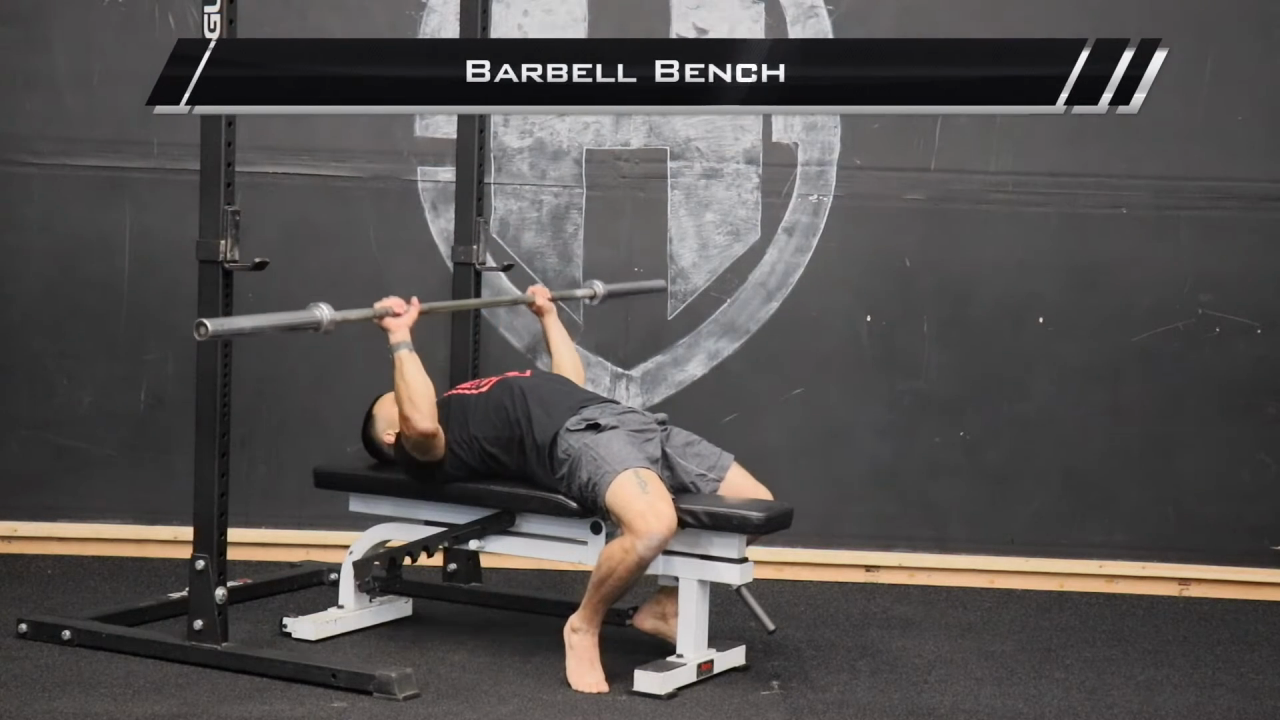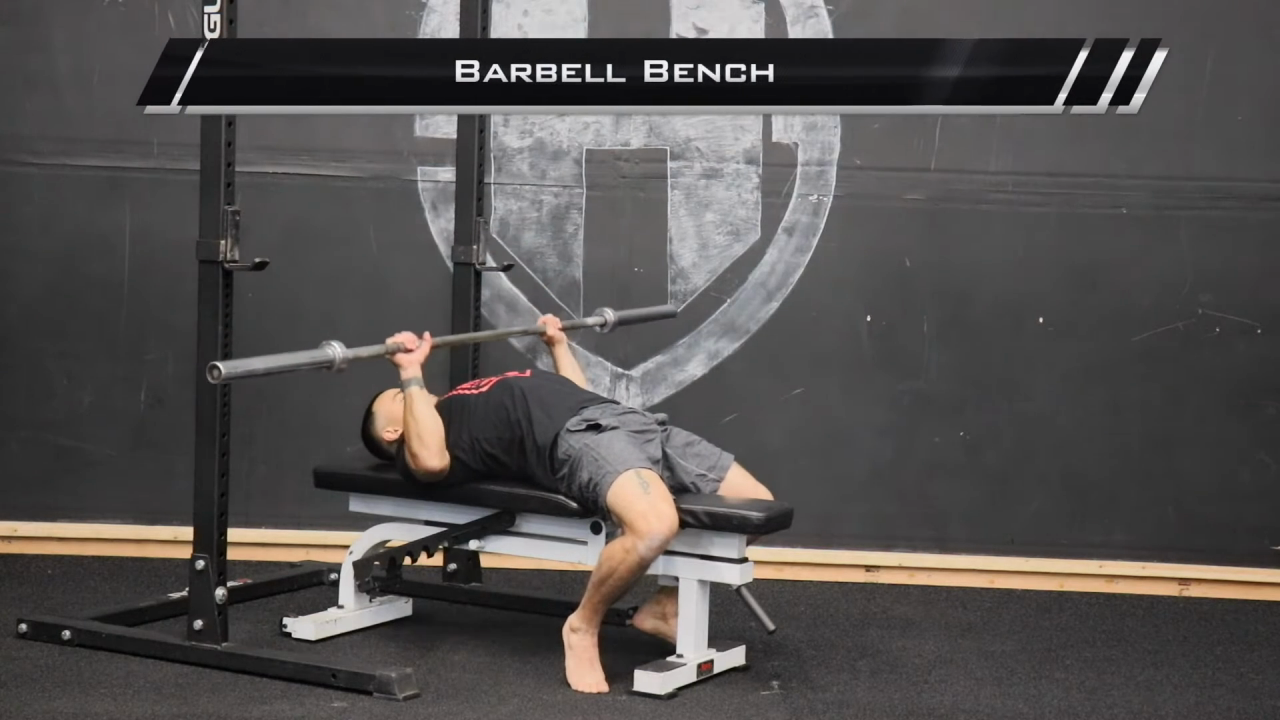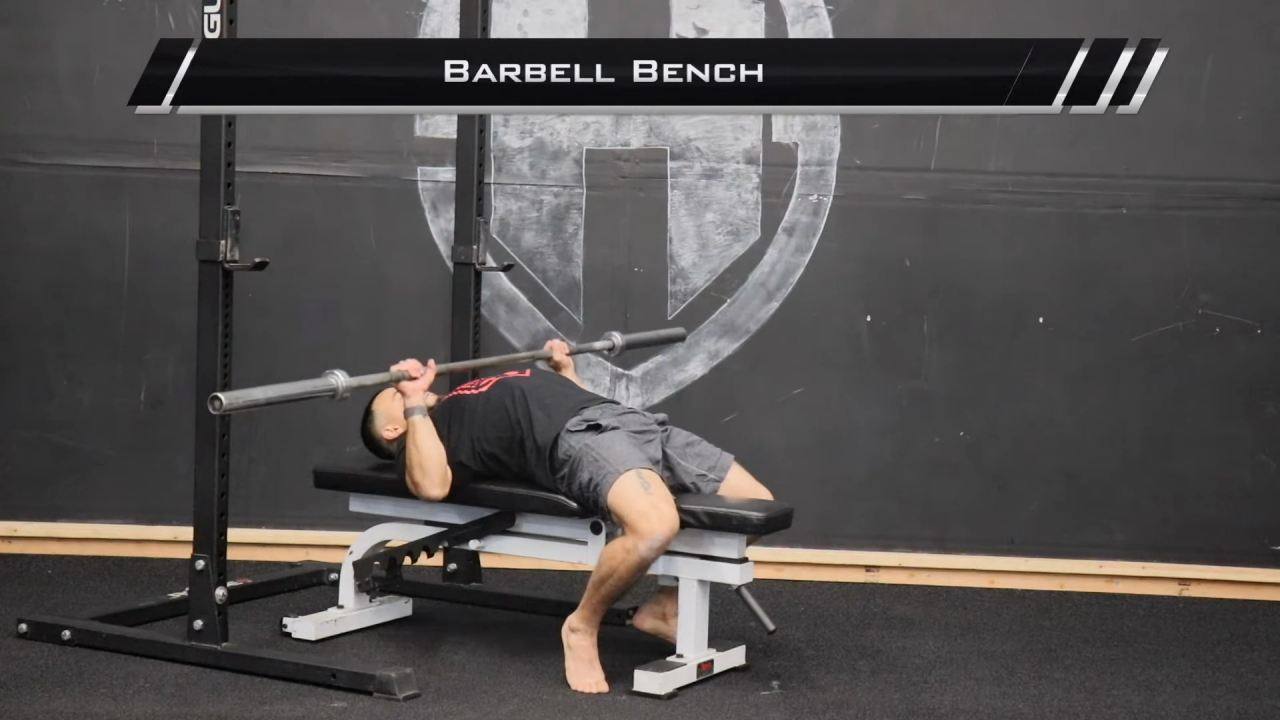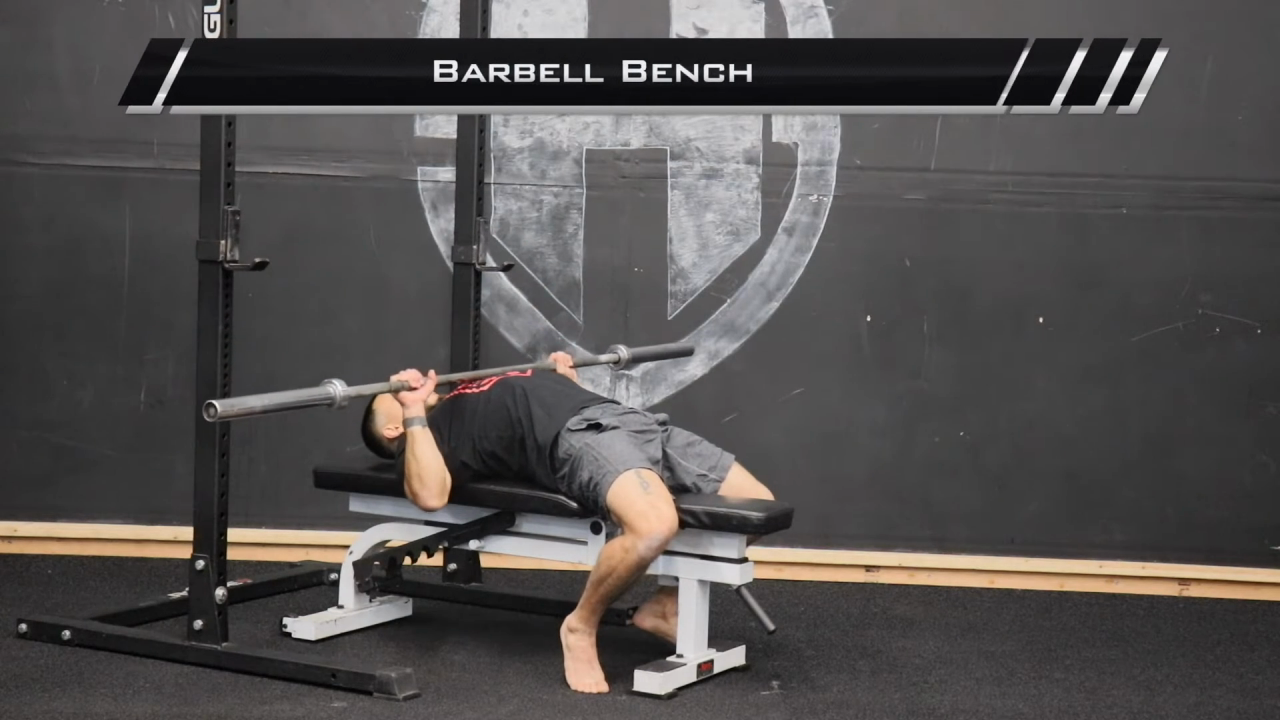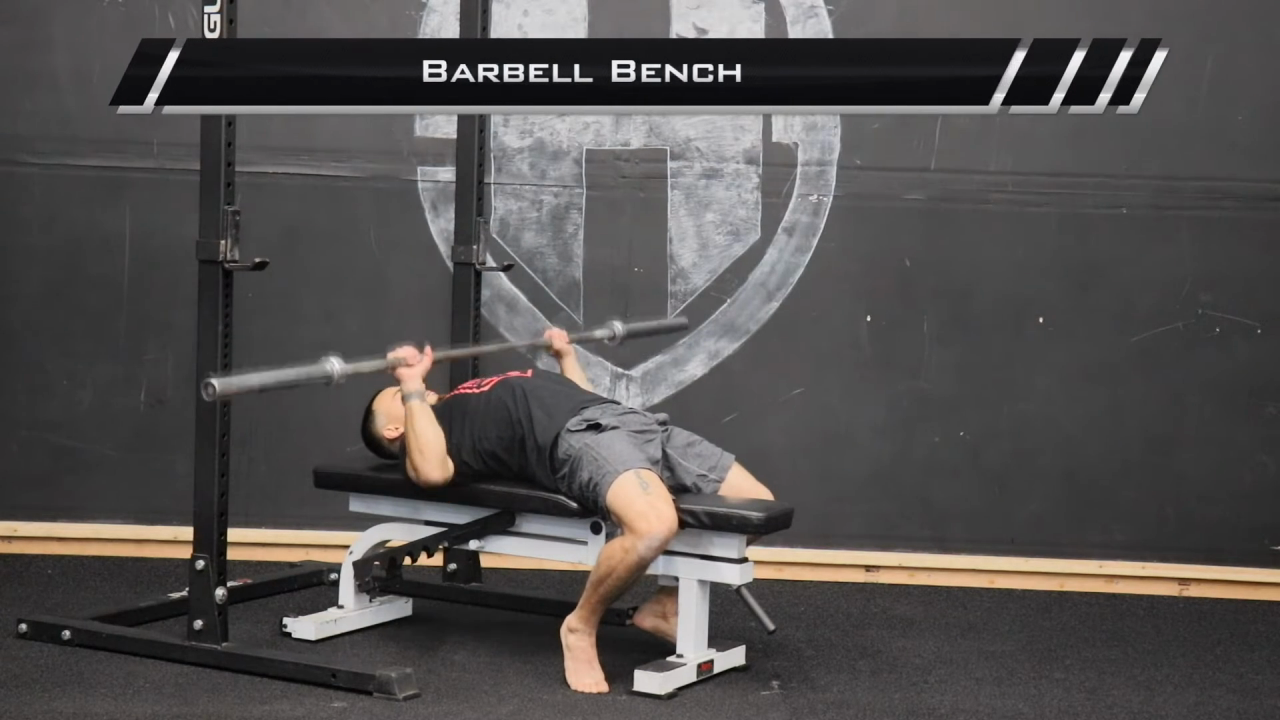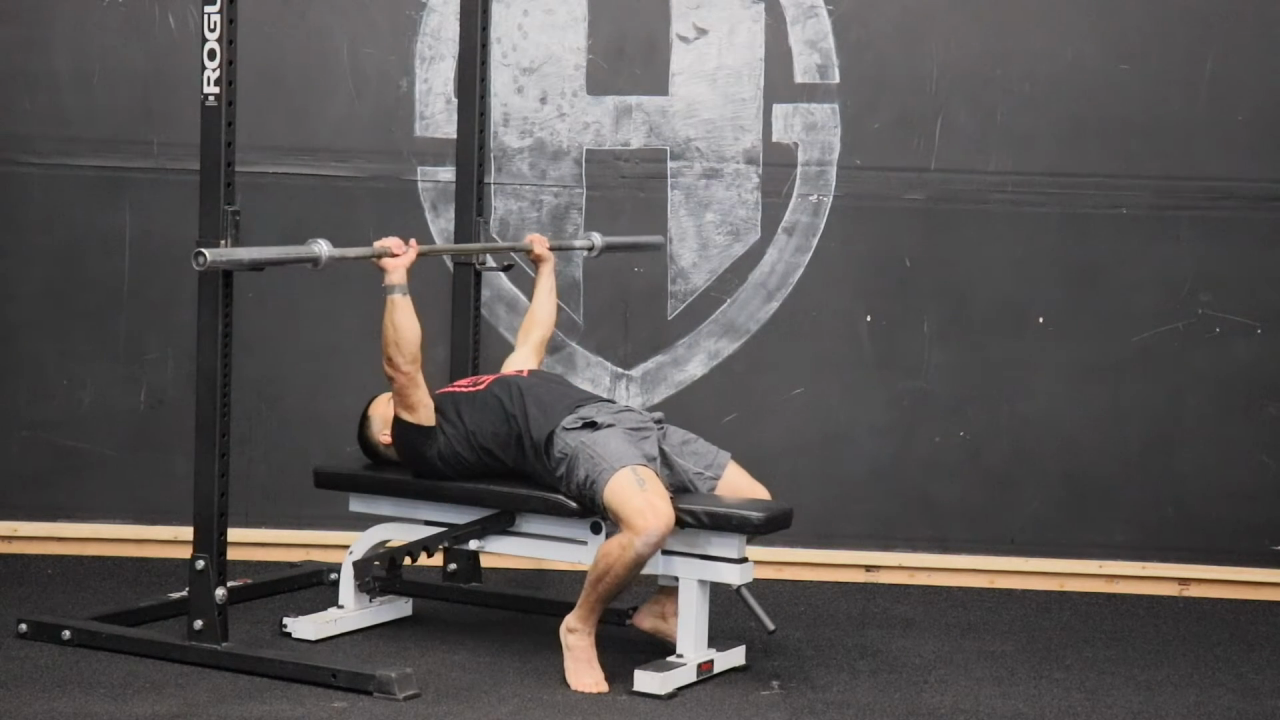
dt=0.4s
person 1, frame 1
left shoulder: (476, 410)
right shoulder: (423, 448)
left elbow: (571, 382)
right elbow: (422, 424)
left wrist: (548, 315)
right wrist: (400, 337)
right knee: (653, 526)
left ankle: (665, 606)
right ankle: (584, 627)
person 1, frame 2
left shoulder: (472, 409)
right shoulder: (420, 440)
right elbow: (430, 461)
left wrist: (559, 344)
right wrist: (409, 371)
right knee: (654, 526)
left ankle: (666, 606)
right ankle: (583, 626)
person 1, frame 3
left shoulder: (471, 407)
right shoulder: (425, 433)
right elbow: (432, 486)
left wrist: (565, 369)
right wrist: (414, 400)
right knee: (655, 527)
left ankle: (666, 606)
right ankle: (582, 627)
person 1, frame 4
left shoulder: (475, 403)
right shoulder: (427, 432)
right elbow: (430, 496)
left wrist: (568, 380)
right wrist: (413, 409)
right knee: (653, 527)
left ankle: (667, 604)
right ankle: (581, 626)
person 1, frame 5
left shoulder: (472, 404)
right shoulder: (429, 428)
right elbow: (431, 472)
left wrist: (566, 356)
right wrist: (412, 384)
right knee: (653, 527)
left ankle: (667, 605)
right ankle: (581, 627)
person 1, frame 6
left shoulder: (478, 403)
right shoulder: (426, 443)
left elbow: (533, 338)
right elbow: (401, 366)
left wrist: (545, 266)
right wrist: (396, 278)
left knee: (754, 506)
right knee: (651, 523)
left ankle: (667, 604)
right ankle: (581, 625)
